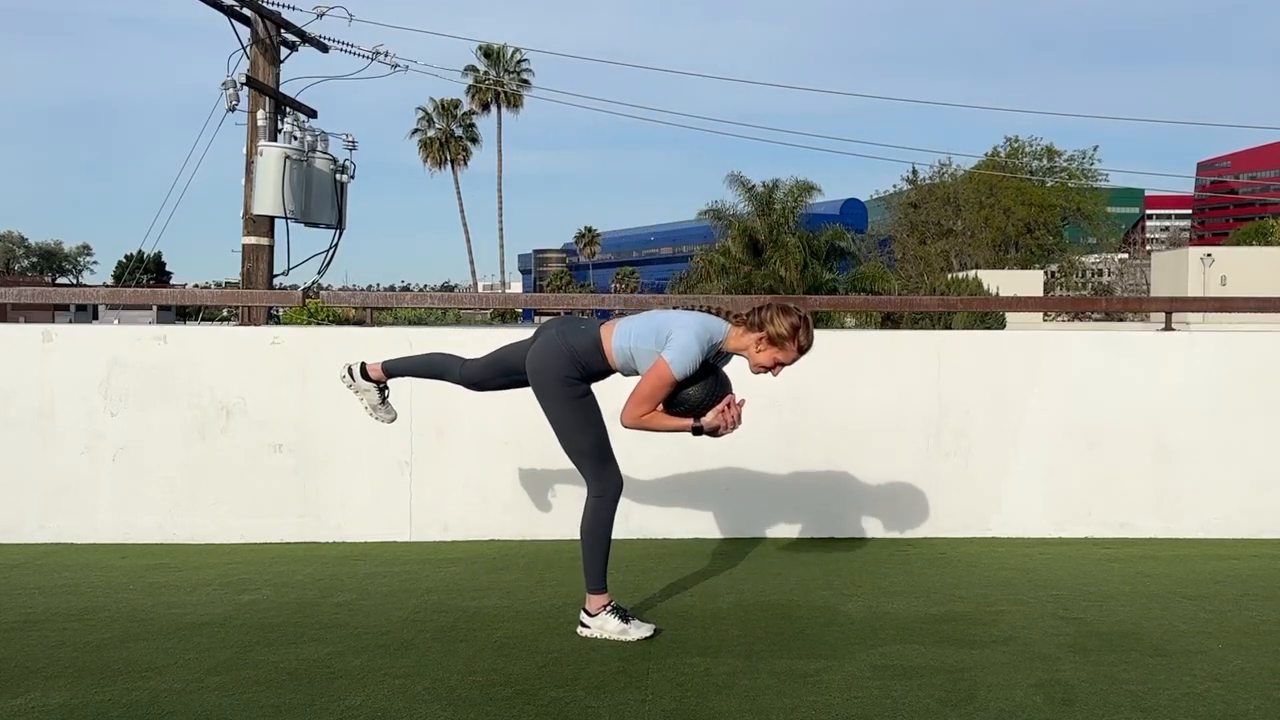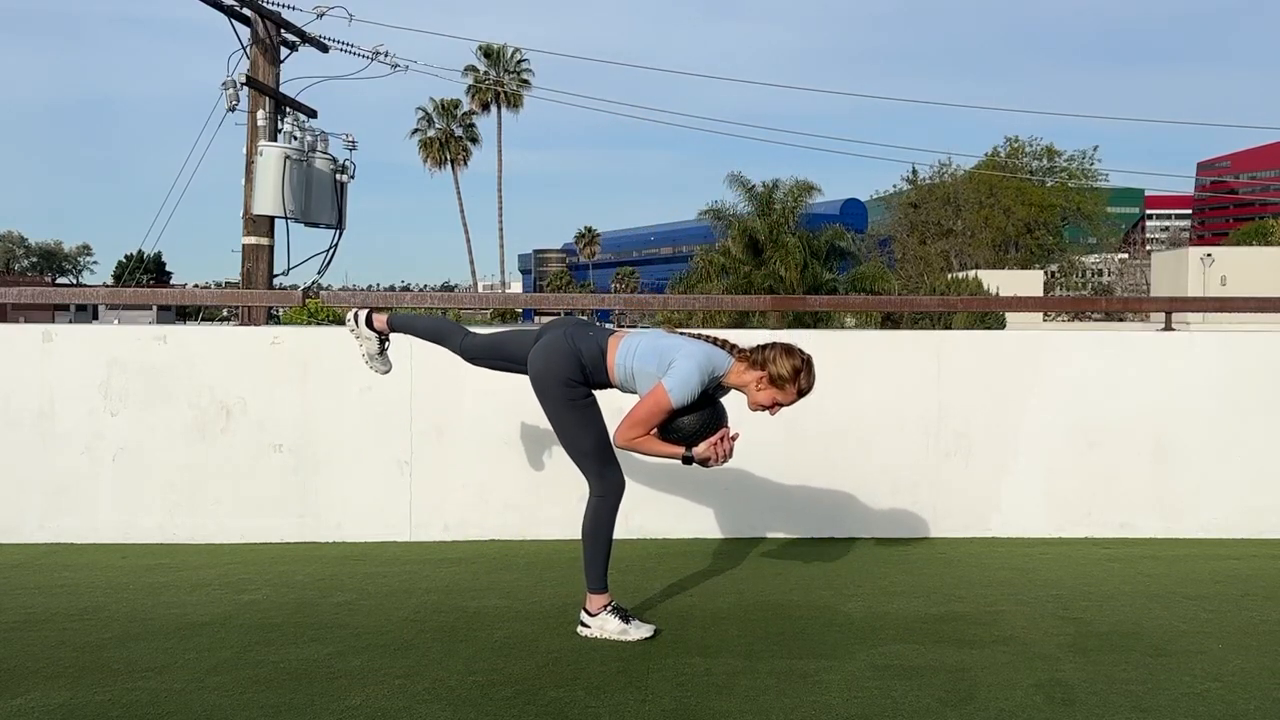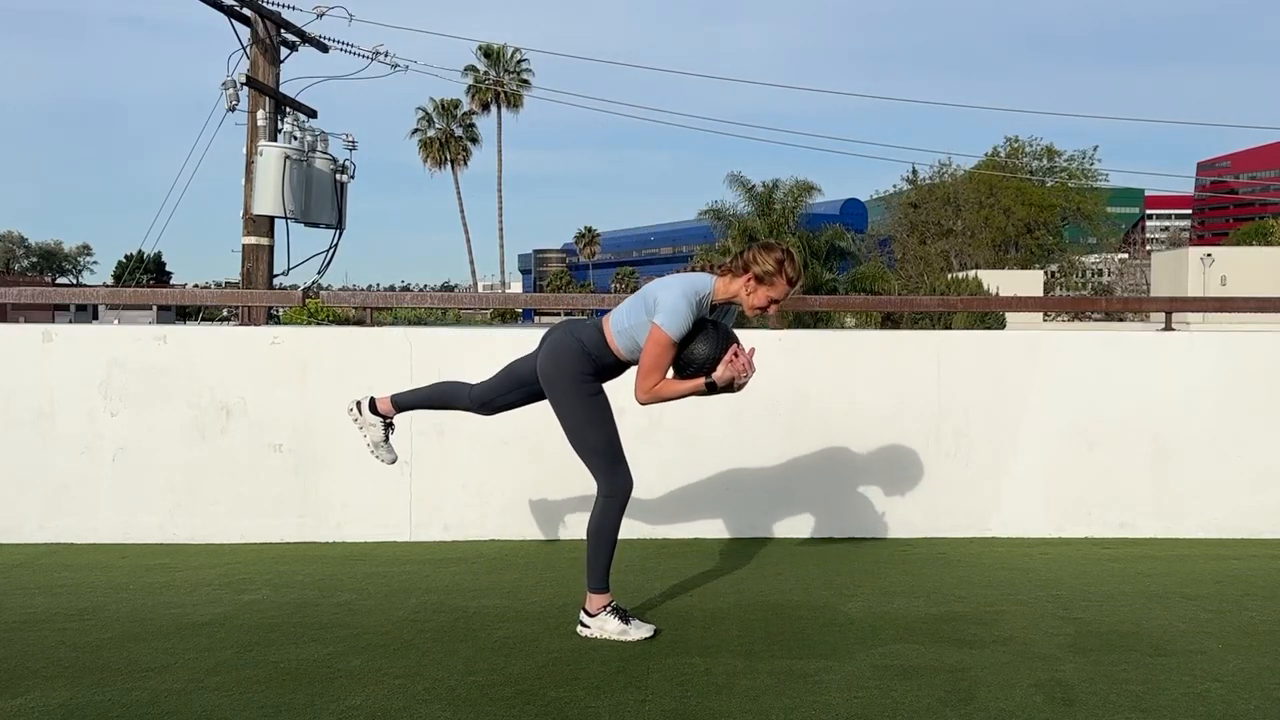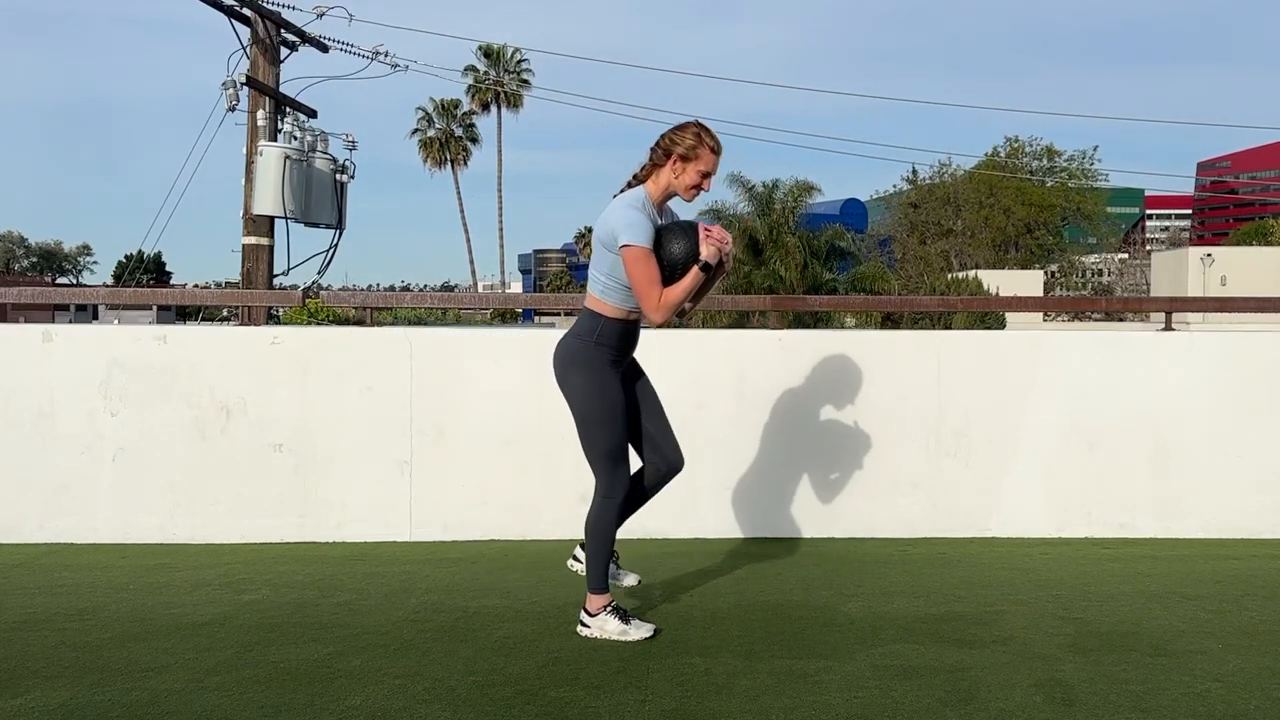
dt=0.4s
person 1, frame 1
left shoulder: (721, 340)
right shoulder: (696, 344)
left elbow: (671, 399)
right elbow: (634, 415)
left wrist: (712, 419)
right wrist: (700, 425)
left hip: (562, 339)
right hip: (559, 366)
left knee: (471, 373)
right knee: (605, 483)
left ankle: (372, 375)
right ankle: (595, 611)
person 1, frame 2
left shoulder: (722, 366)
right shoulder: (695, 374)
left elbow: (666, 420)
right elbow: (626, 435)
left wrist: (705, 444)
right wrist: (692, 456)
left hip: (567, 339)
right hip: (560, 367)
left knee: (471, 346)
right knee: (607, 485)
left ankle: (375, 324)
right ankle: (596, 610)
person 1, frame 3
left shoulder: (714, 299)
right shoulder: (683, 298)
right elbow: (647, 391)
left wrist: (726, 377)
right wrist: (713, 380)
left hip: (568, 348)
right hip: (573, 368)
left knee: (482, 399)
right knee: (616, 485)
left ankle: (379, 408)
right ankle: (596, 612)
person 1, frame 4
left shoulder: (664, 213)
right shoulder: (629, 215)
left elbow: (681, 308)
right elbow: (656, 311)
left wrist: (717, 266)
right wrist: (705, 263)
left hip: (618, 353)
right hip: (589, 354)
left knee: (665, 463)
right knee: (614, 480)
left ankle: (592, 550)
right ankle: (596, 612)
